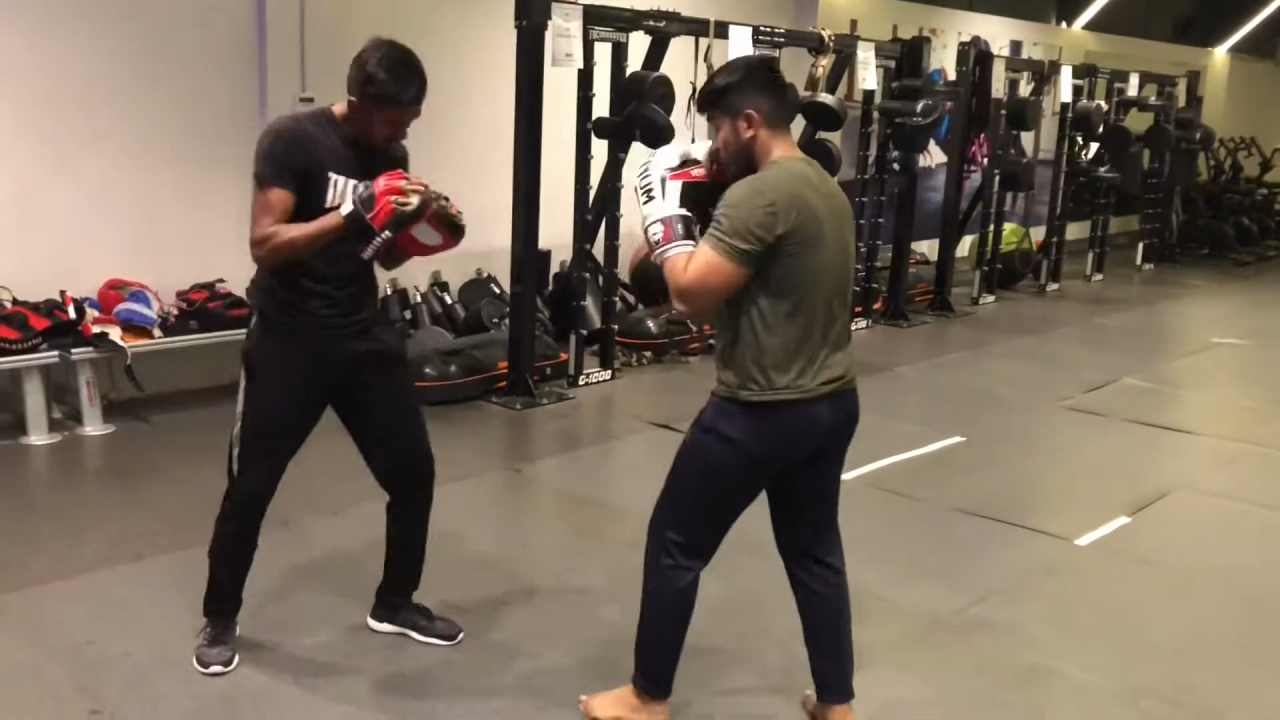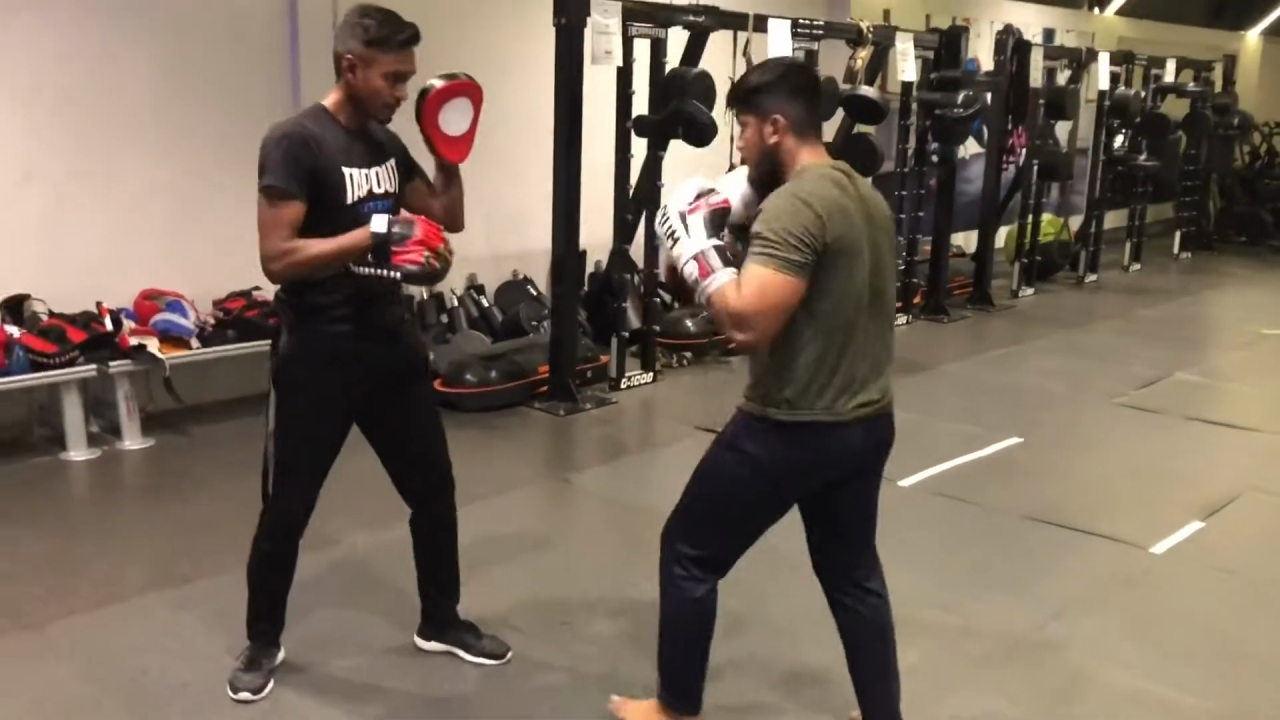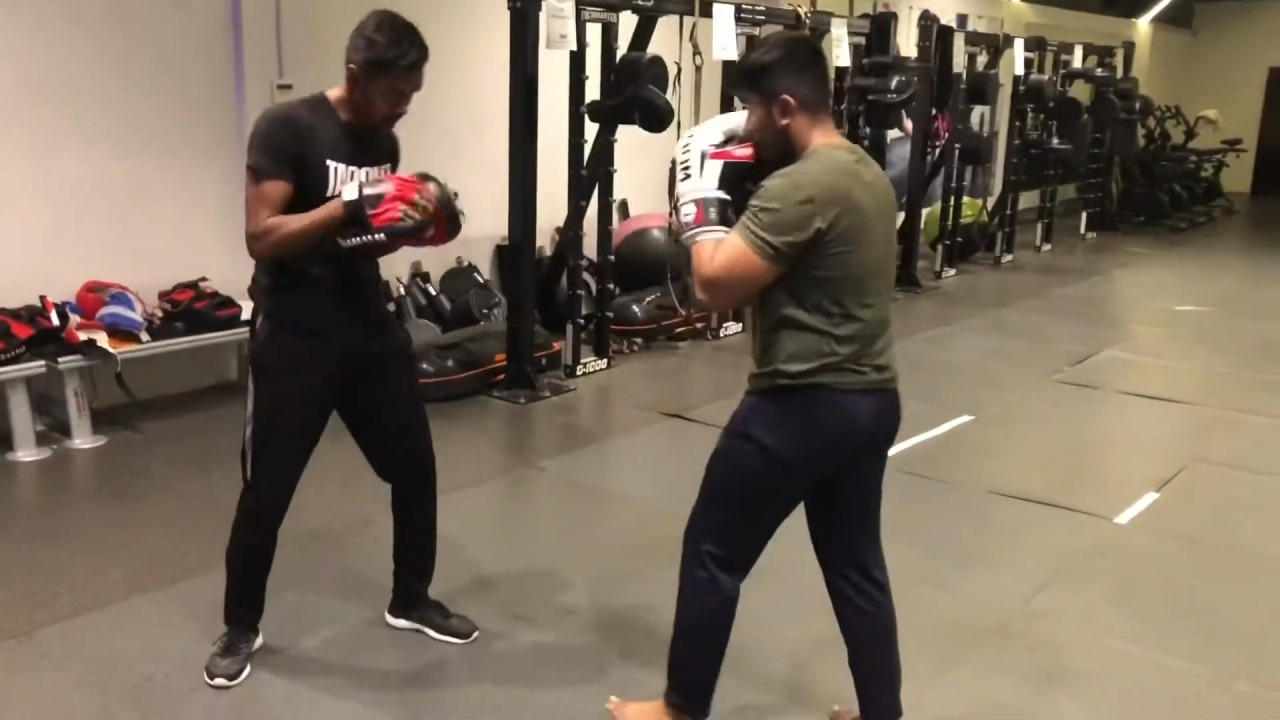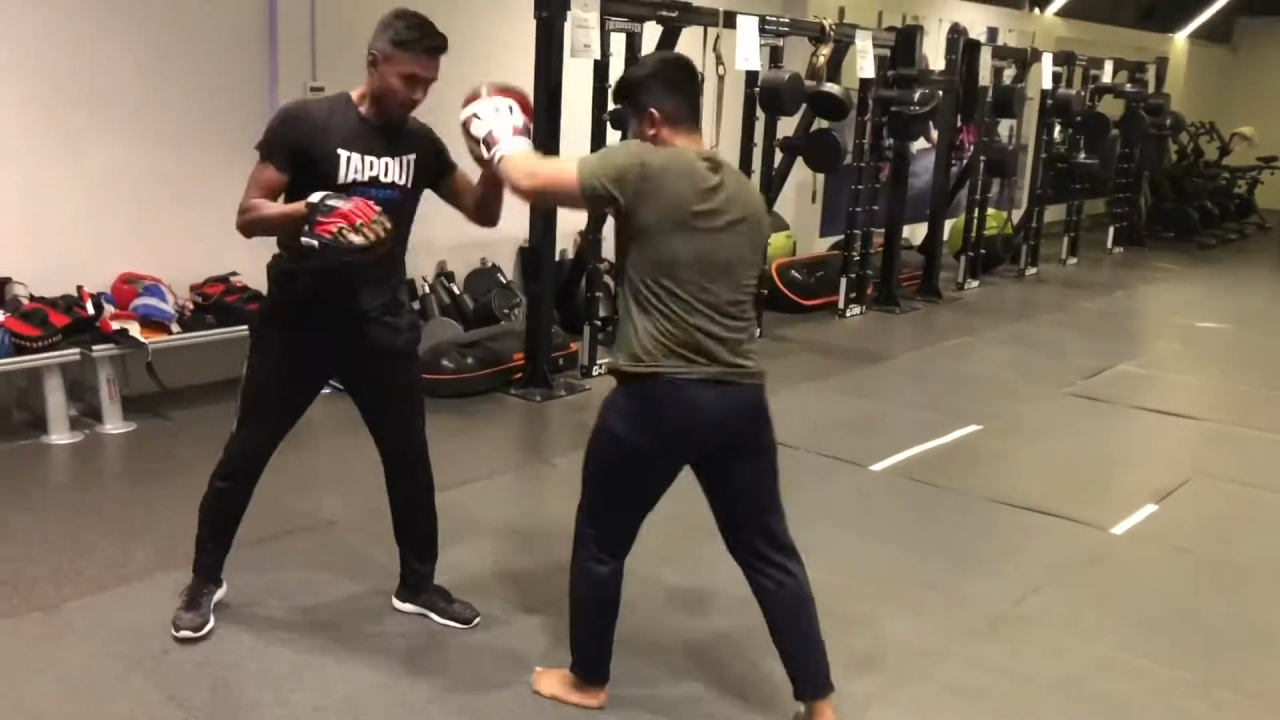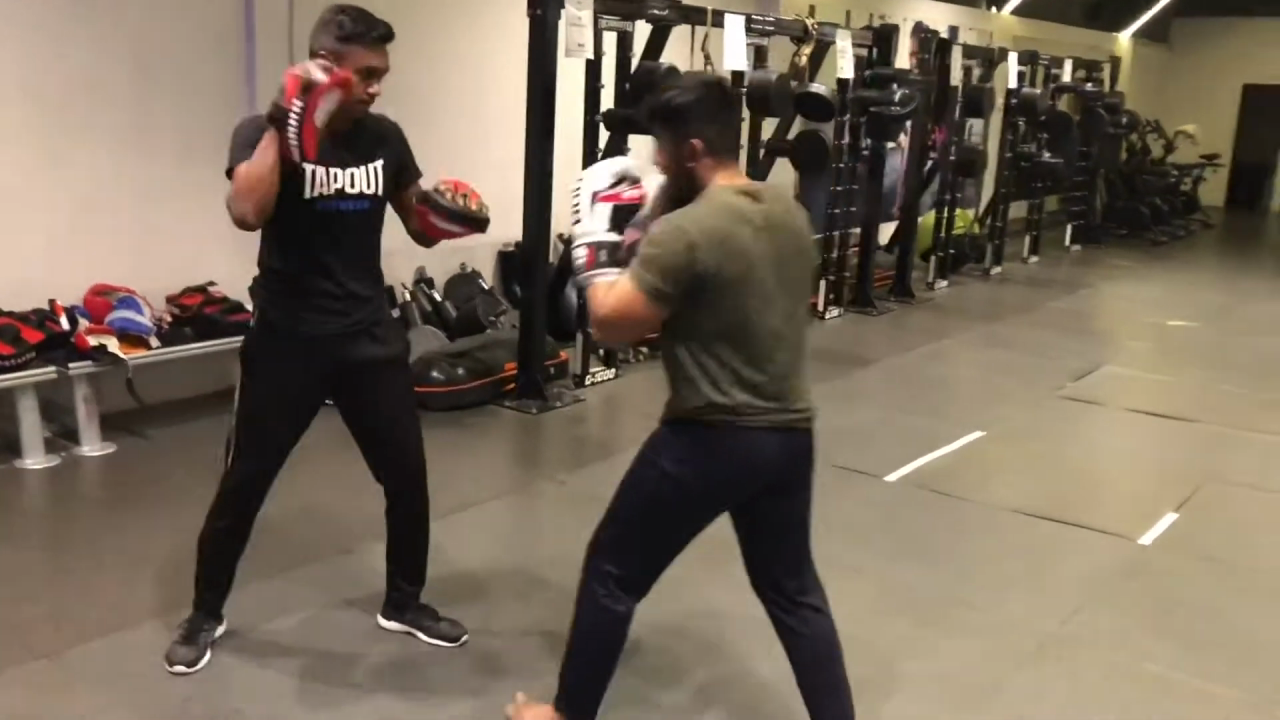
dt=1s
person 1, frame 1
left shoulder: (760, 196)
right shoulder: (826, 189)
left elbow: (693, 294)
left wrist: (662, 210)
left hip: (759, 413)
right hip: (831, 405)
left knee: (675, 544)
right knee: (814, 552)
person 1, frame 2
left shoulder: (795, 205)
right shoulder: (866, 197)
left elbow: (749, 322)
left wrist: (692, 246)
right wrist: (747, 203)
left hip: (792, 430)
right hip: (867, 424)
left knee: (689, 557)
right knee: (853, 575)
person 1, frame 3
left shoulder: (801, 187)
right shoulder: (867, 173)
left elbow: (716, 285)
left wrist: (698, 191)
right wrist: (746, 149)
left hip: (800, 406)
right hip: (872, 402)
left knee: (712, 556)
right knee: (856, 563)
person 1, frame 4
left shoulder: (642, 169)
right shoulder: (747, 194)
left elbow: (531, 177)
left wrist: (494, 130)
left hip: (657, 399)
right hip: (738, 395)
left knee: (600, 541)
right knee: (767, 548)
person 1, frame 5
left shoulder: (686, 232)
right shoulder: (787, 215)
left elbow: (610, 321)
left wrist: (597, 231)
right wrist: (660, 199)
left hip: (708, 442)
right hip: (788, 436)
left knee: (612, 574)
right knee: (794, 588)
person 2, frame 1
left shoulder: (391, 155)
right shoulder: (292, 139)
right elbow: (266, 245)
left wrist: (429, 229)
right wrist: (356, 213)
left hip: (365, 335)
right hip: (288, 340)
left knee: (412, 471)
right knee: (250, 485)
left ankle: (395, 603)
right ankle: (220, 619)
person 2, frame 2
left shoulder: (385, 142)
right shoulder: (296, 142)
left elbow: (448, 218)
right elbow: (277, 259)
right wrist: (376, 233)
left hip: (392, 344)
right hip: (318, 354)
left knee: (432, 487)
right knee: (287, 507)
left ankle: (440, 620)
right ankle: (262, 643)
person 2, frame 3
left shoulder: (382, 140)
right shoulder: (287, 127)
right elbow: (262, 238)
left wrist: (422, 222)
right wrist: (354, 204)
left hip: (370, 328)
right hip: (294, 336)
left knee: (415, 469)
right knee: (266, 491)
left ankle: (410, 600)
right ankle: (240, 628)
person 2, frame 4
left shoulder: (419, 141)
right shoulder: (303, 121)
left elbow: (485, 211)
right elbow: (249, 215)
right wrist: (315, 210)
left hip: (380, 326)
right hip: (296, 322)
left knee: (410, 460)
right knee: (245, 455)
left ankle: (417, 585)
right ankle: (204, 583)
person 2, frame 5
left shoulder: (385, 137)
right shoulder: (265, 132)
left elbow: (420, 229)
right elbow: (246, 213)
right wrist: (281, 119)
left hip: (369, 336)
right hip: (288, 339)
left knee: (406, 474)
right knee: (244, 483)
left ankle: (403, 602)
right ankle: (205, 615)
